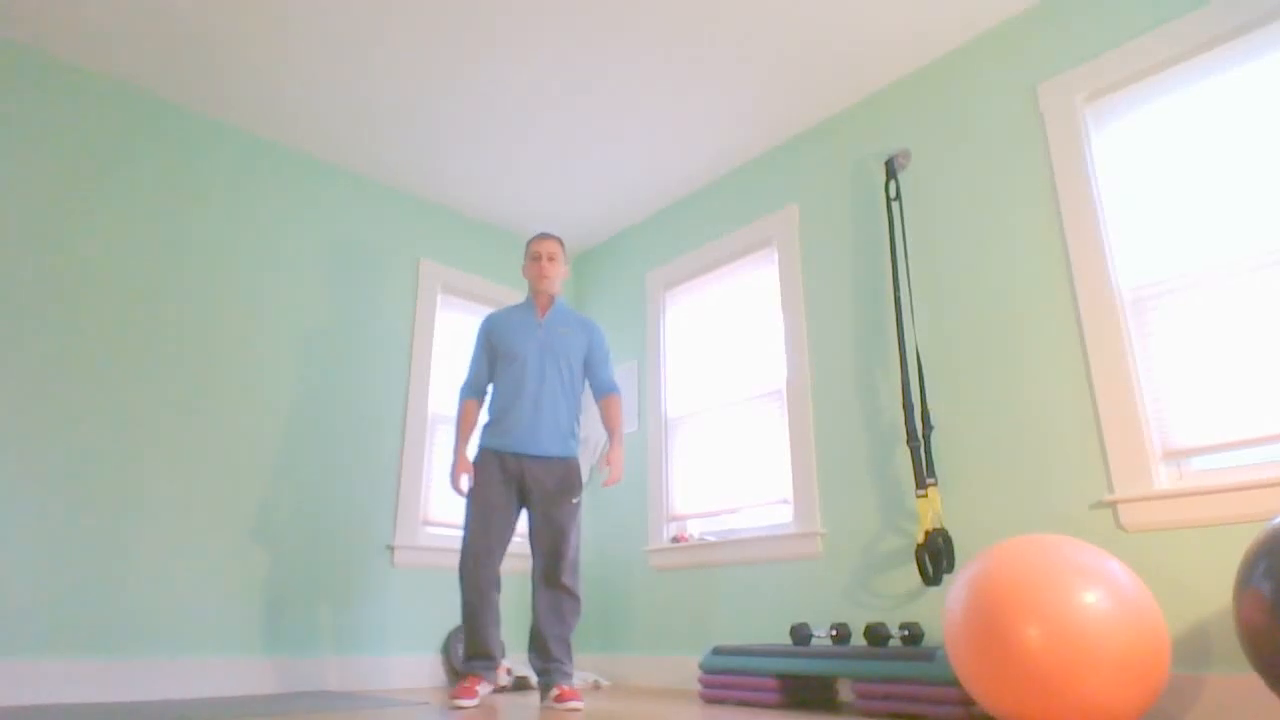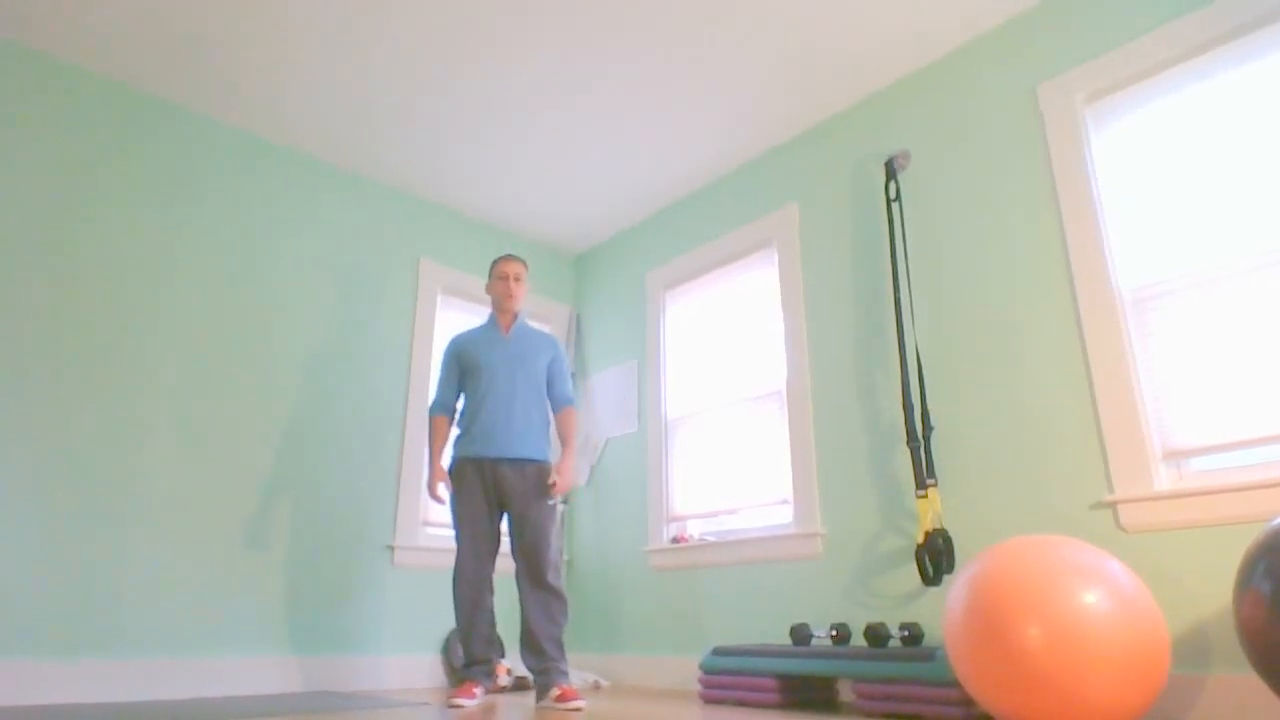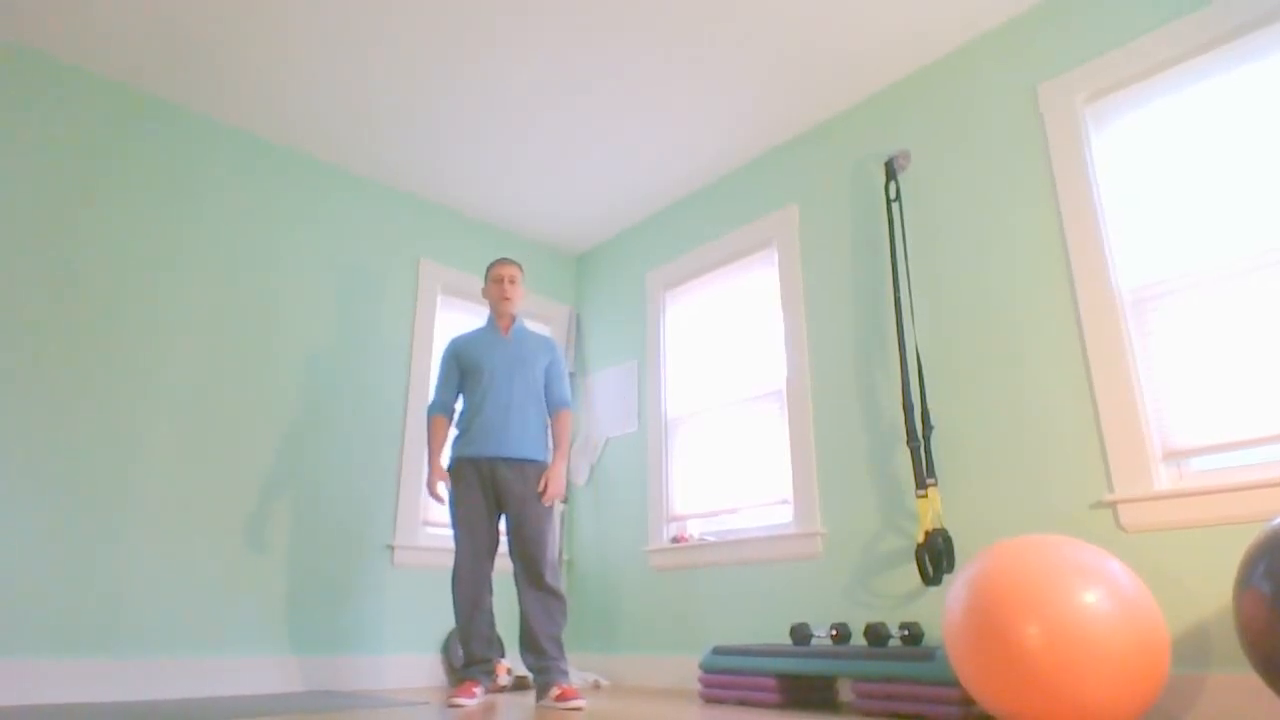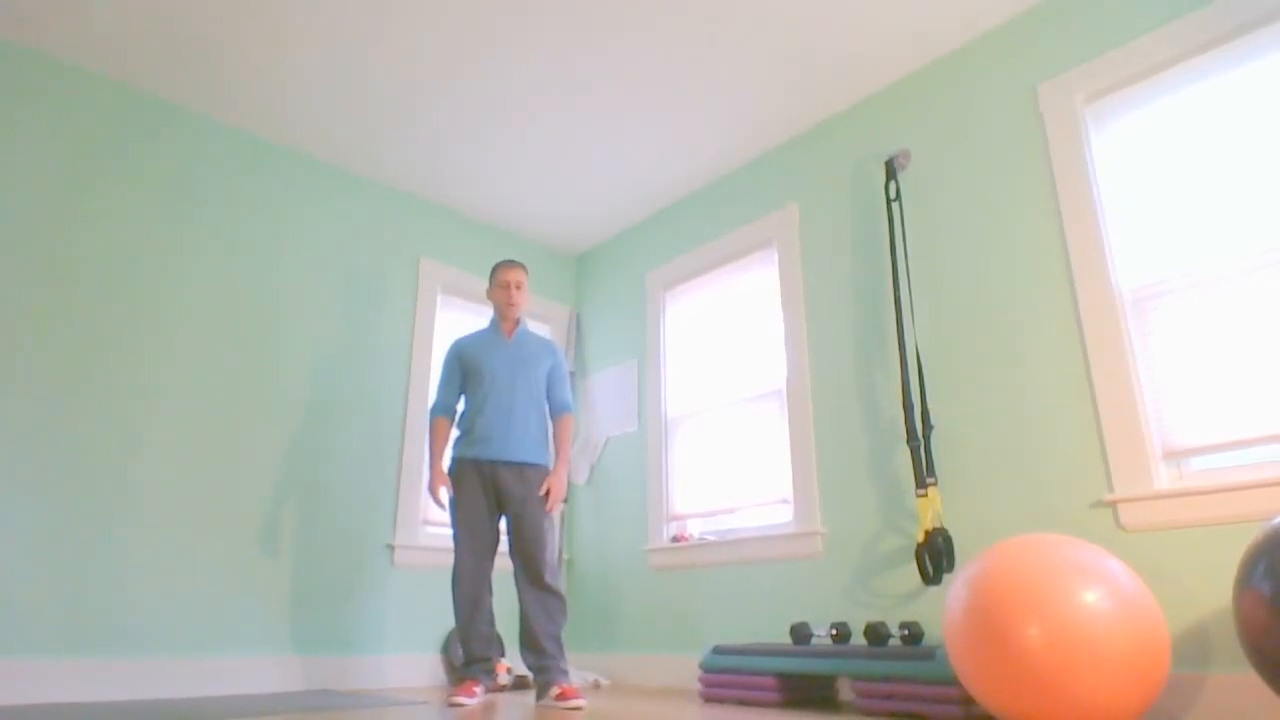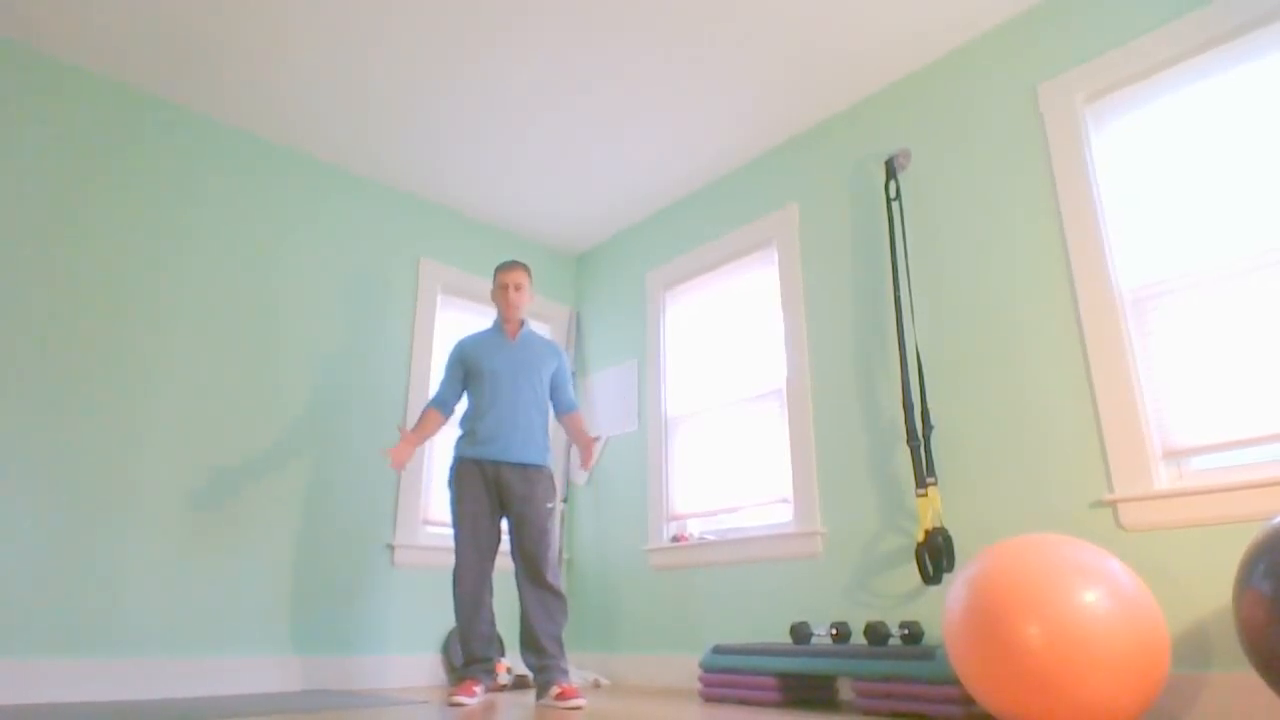
dt=1s
person 1, frame 1
left shoulder: (585, 329)
right shoulder: (496, 324)
left elbow: (606, 389)
right elbow: (474, 389)
left wrist: (615, 441)
right wrist: (460, 450)
left hip: (558, 462)
right hip: (496, 457)
left knee: (558, 570)
right knee: (478, 559)
left ankle: (556, 677)
right ankle: (480, 669)
person 1, frame 2
left shoulder: (547, 345)
right shoulder: (462, 345)
left elbow: (564, 402)
right elbow: (442, 406)
left wrist: (568, 455)
right wrist: (435, 461)
left hip: (531, 466)
right hip: (472, 465)
left knee: (541, 568)
right knee: (473, 569)
left ankle: (551, 677)
right ankle: (477, 674)
person 1, frame 3
left shoulder: (545, 347)
right shoulder: (461, 346)
left elbow: (560, 406)
right elbow: (441, 407)
left wrist: (559, 463)
right wrist: (434, 462)
left hip: (529, 465)
right hip: (470, 465)
left knee: (539, 567)
right knee: (472, 568)
left ankle: (551, 676)
right ankle: (477, 673)
person 1, frame 4
left shoulder: (547, 351)
right shoulder: (464, 348)
left elbow: (562, 411)
right elbow: (443, 410)
left wrist: (560, 468)
right wrist: (436, 466)
left hip: (529, 469)
right hip: (472, 468)
left knee: (539, 569)
right knee: (471, 569)
left ankle: (551, 676)
right ankle: (477, 672)
person 1, frame 5
left shoulder: (551, 352)
right shoulder: (468, 348)
left elbow: (566, 408)
right elbow: (443, 403)
left wrist: (583, 440)
right wrist: (412, 439)
left hip: (531, 469)
right hip: (473, 466)
left knee: (540, 570)
right knee: (472, 568)
left ankle: (551, 675)
right ankle: (477, 672)
